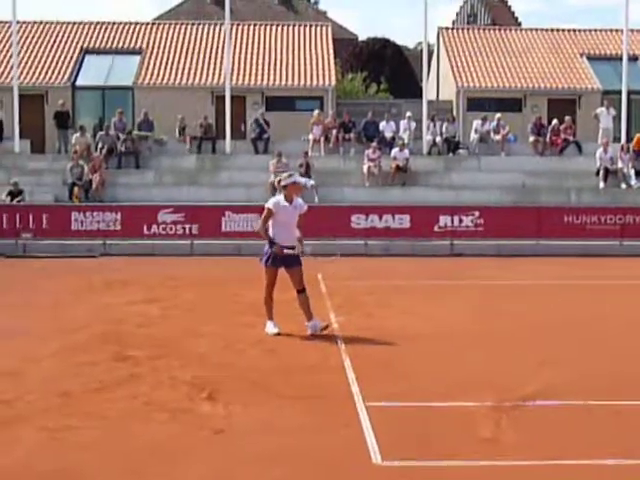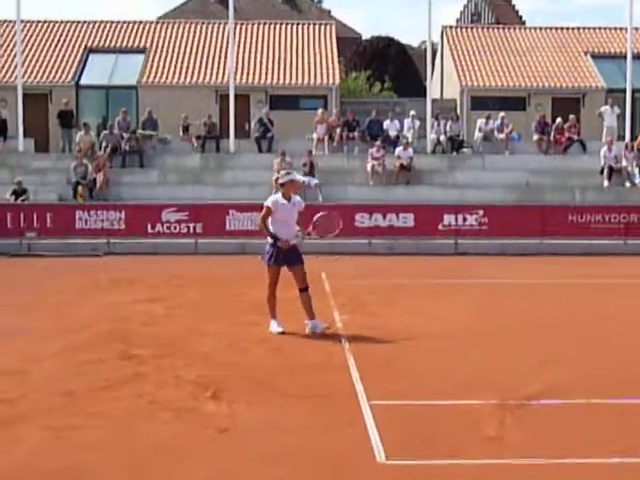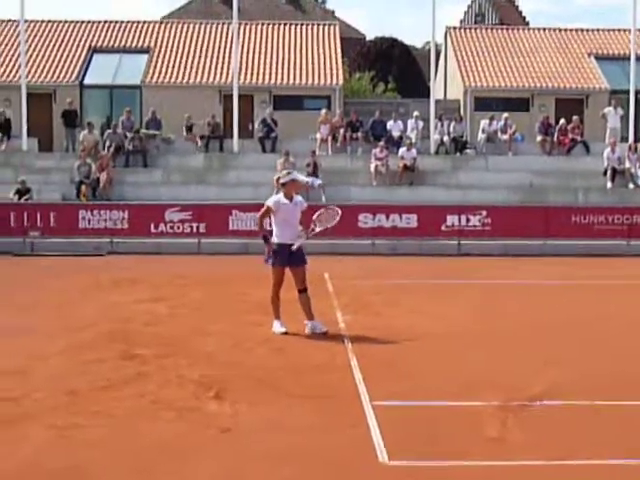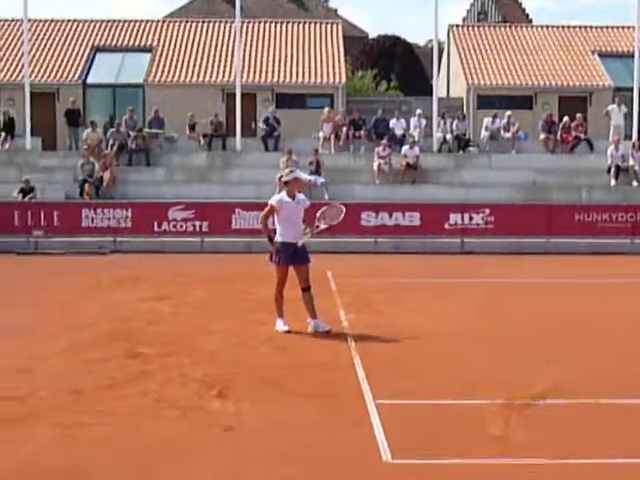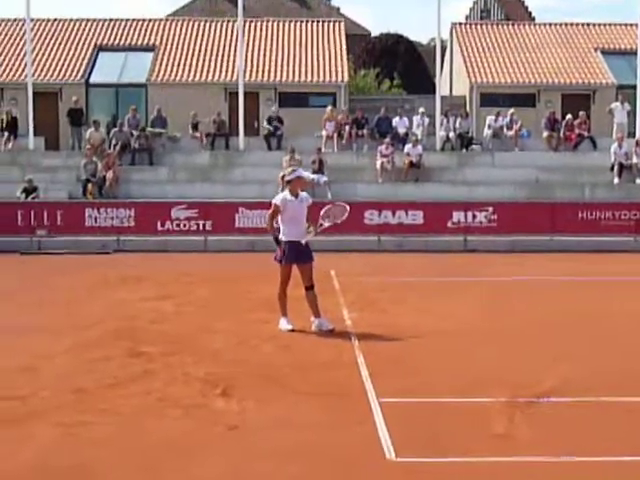
dt=0.2s
person 1, frame 1
left shoulder: (299, 204)
right shoulder: (275, 203)
right elbow: (262, 226)
left wrist: (300, 243)
right wrist: (272, 244)
left hip: (290, 249)
right hip: (275, 248)
left knee: (300, 286)
right knee: (270, 287)
left ankle: (311, 323)
right ankle: (270, 322)
person 1, frame 2
left shoulder: (297, 202)
right shoulder: (273, 201)
right elbow: (262, 224)
left wrist: (299, 231)
right wrist: (277, 240)
left hip: (291, 247)
right hip: (275, 247)
left knee: (303, 285)
right knee: (272, 286)
left ankle: (312, 322)
right ankle: (274, 321)
person 1, frame 3
left shoulder: (299, 201)
right shoulder: (275, 201)
right elbow: (259, 220)
left wrist: (304, 230)
right wrist: (266, 241)
left hip: (295, 247)
right hip: (279, 247)
left knee: (302, 286)
right knee: (277, 286)
left ankle: (311, 322)
right ankle: (277, 321)
person 1, frame 4
left shoulder: (302, 199)
right shoulder: (278, 200)
right elbow: (263, 219)
left wrist: (307, 229)
right wrist: (271, 241)
left hip: (299, 246)
right hip: (283, 246)
left knee: (306, 285)
right knee: (280, 285)
left ankle: (314, 321)
right ankle: (280, 320)
person 1, frame 5
left shoulder: (305, 198)
right shoulder: (282, 199)
right elbow: (270, 221)
left wrist: (311, 227)
right wrist: (278, 242)
left hip: (302, 244)
right hip: (287, 245)
left knee: (309, 284)
right knee: (284, 283)
left ankle: (317, 320)
right ankle: (284, 319)
